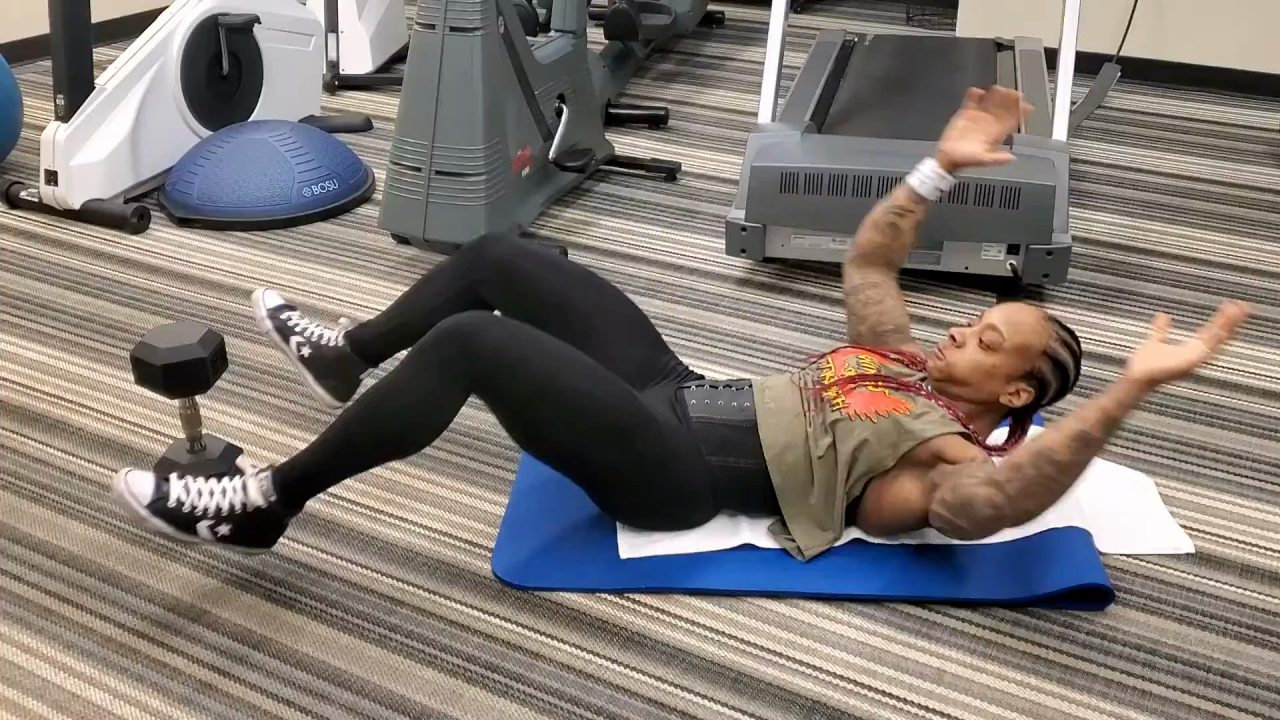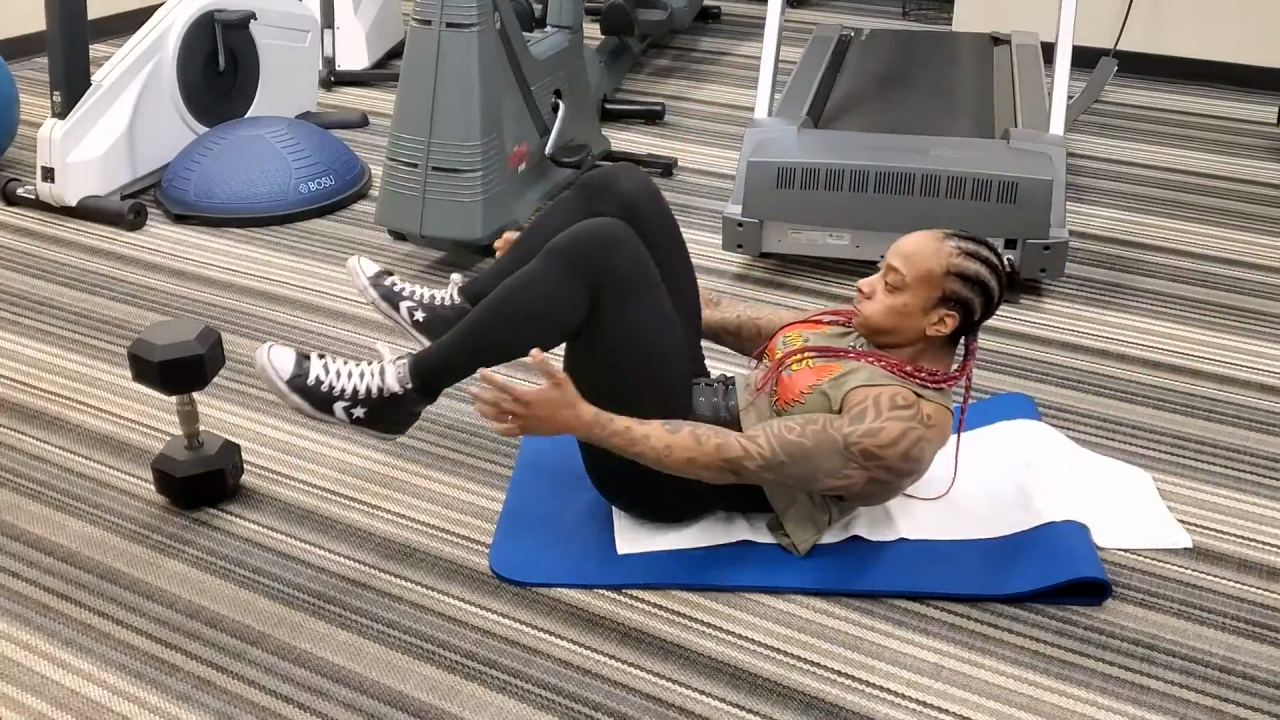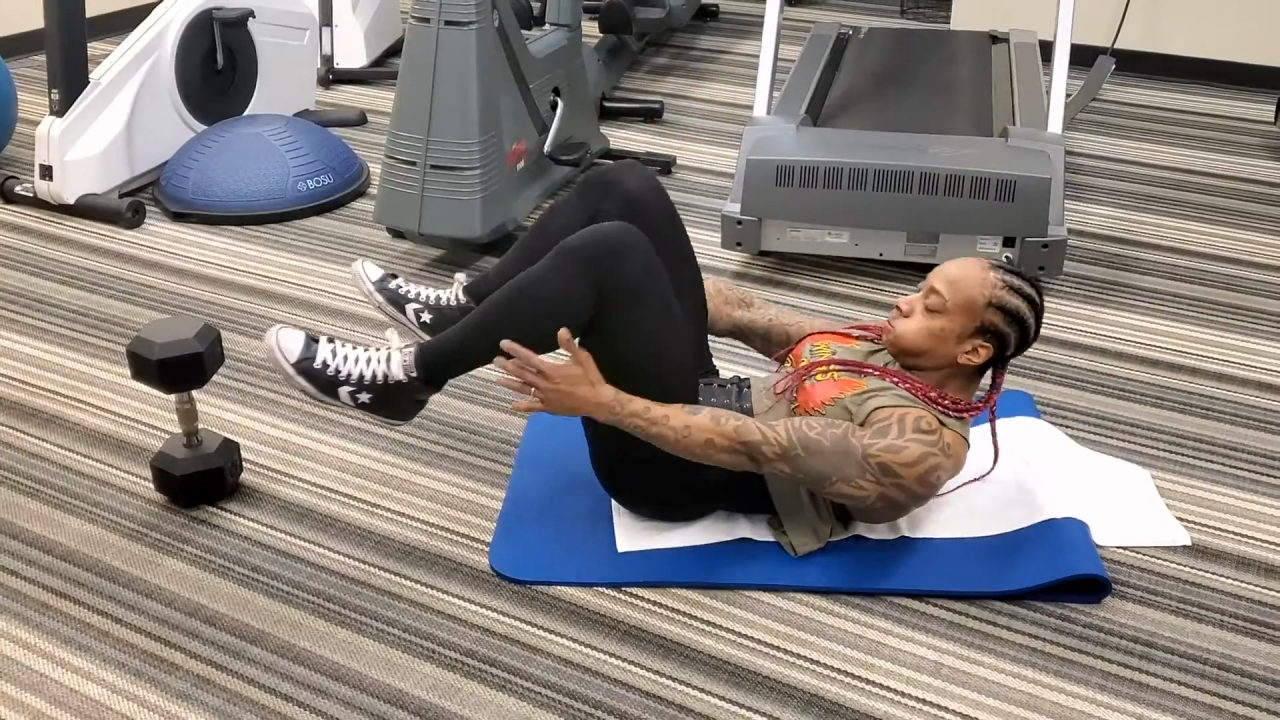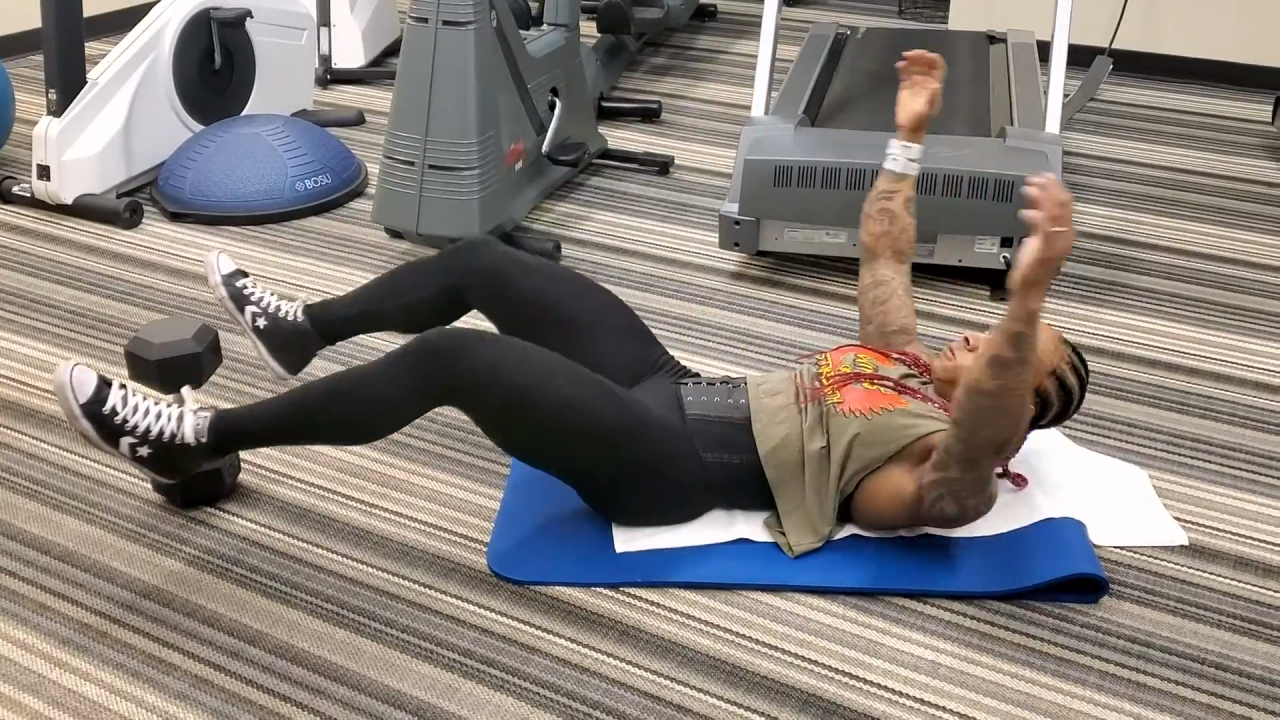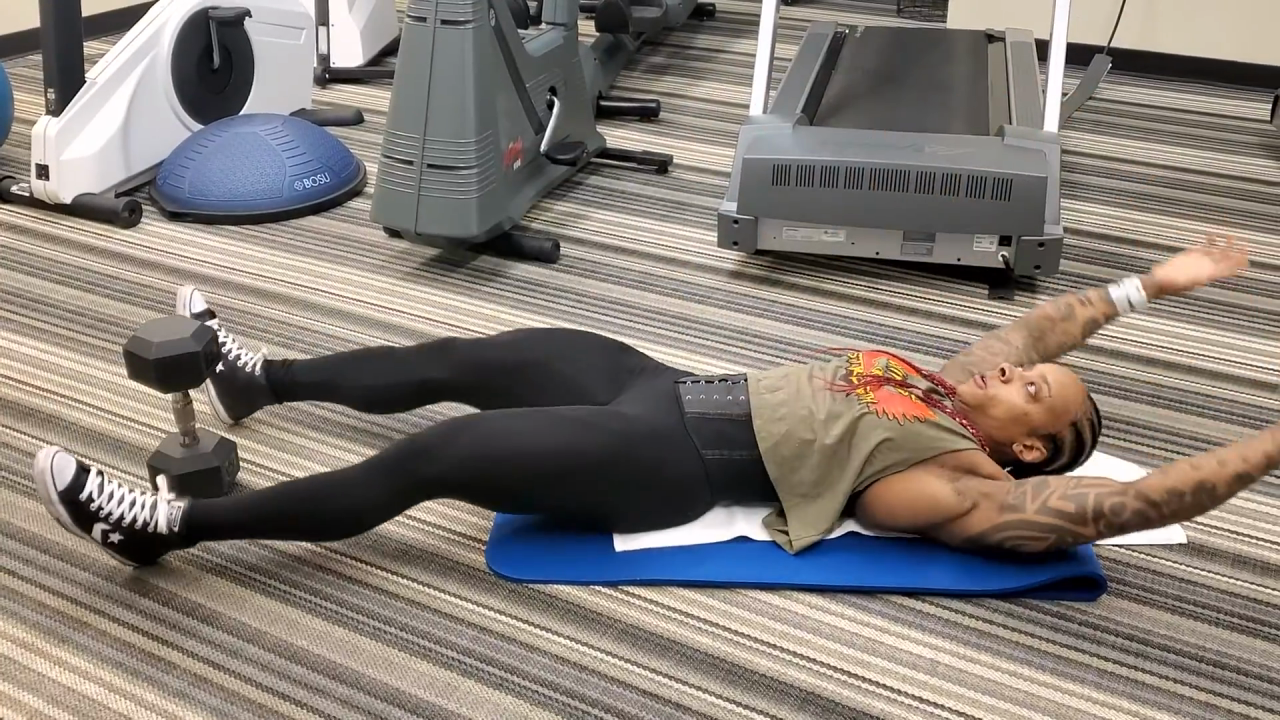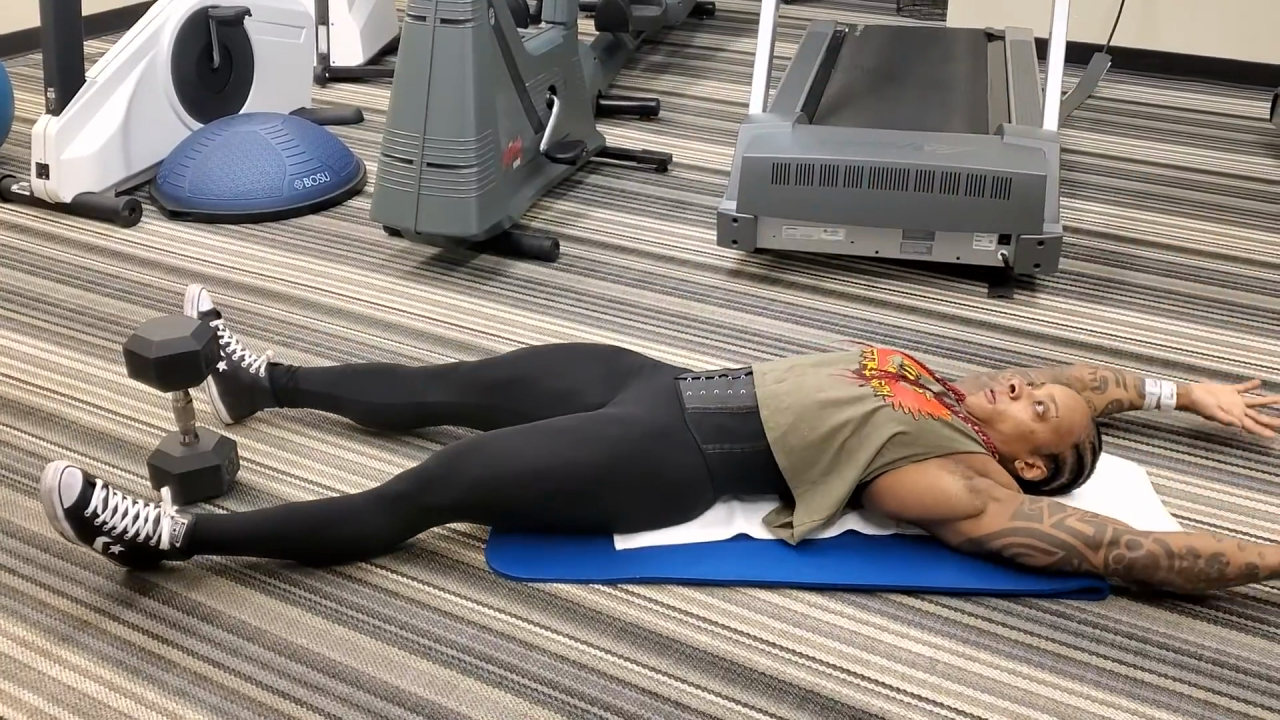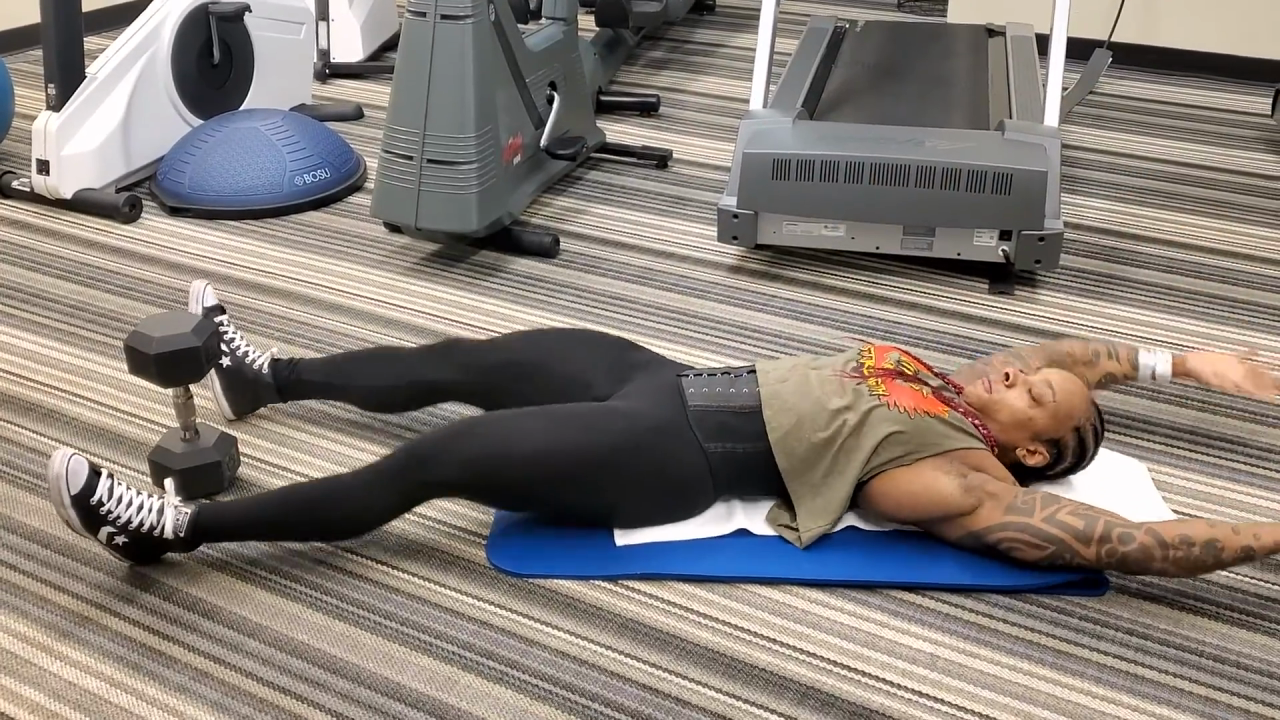
dt=0.4s
person 1, frame 1
left shoulder: (957, 468)
right shoulder: (912, 365)
left elbow: (1008, 495)
right elbow: (868, 265)
left wrist: (1128, 389)
right wrist: (944, 166)
left hip: (674, 471)
right hip: (683, 394)
left knee: (474, 338)
right knee: (496, 255)
left ankle: (266, 501)
right ankle: (346, 354)
person 1, frame 2
left shoulder: (901, 426)
right shoulder: (874, 335)
left elbow: (745, 461)
right elbow: (723, 314)
left wrist: (583, 421)
left hip: (663, 476)
right hip: (690, 403)
left knee: (600, 246)
right knee: (622, 189)
left ankle: (398, 389)
right ankle: (455, 311)
person 1, frame 3
left shoulder: (921, 447)
right shoulder: (900, 348)
left elbow: (755, 448)
right elbow: (744, 310)
left wrist: (601, 402)
right wrist: (675, 287)
left hip: (671, 474)
right hip: (692, 398)
left knee: (612, 250)
right knee: (623, 190)
left ankle: (403, 376)
right ankle: (457, 309)
person 1, frame 4
left shoulder: (943, 486)
right shoulder: (901, 363)
left elbow: (987, 434)
right elbow: (881, 256)
left wrist: (1027, 297)
right wrist: (907, 137)
left hip: (652, 462)
right hip: (662, 383)
left knee: (435, 363)
right knee: (473, 263)
left ankle: (195, 438)
right ankle: (296, 327)
person 1, frame 5
left shoulder: (973, 492)
right shoulder: (953, 394)
left elbow: (1118, 502)
right elbow: (1040, 326)
right wrist: (1152, 281)
left hip: (664, 464)
right hip: (669, 387)
left knee: (419, 464)
right knee: (449, 362)
left ankle: (163, 524)
right ankle: (255, 376)
person 1, frame 6
left shoulder: (978, 491)
right shoulder: (959, 397)
left elbow: (1121, 548)
right elbow: (1068, 373)
left hip: (666, 460)
right hip: (667, 384)
left knee: (422, 495)
right knee: (445, 386)
left ankle: (166, 536)
right ankle: (256, 375)
person 1, frame 7
left shoulder: (975, 485)
right shoulder: (963, 391)
left elbow: (1139, 542)
right elbow: (1061, 352)
right wrist: (1180, 360)
left hip: (667, 460)
right hip: (673, 384)
left knee: (430, 461)
right knee: (456, 365)
left ankle: (176, 524)
right ankle: (260, 372)
